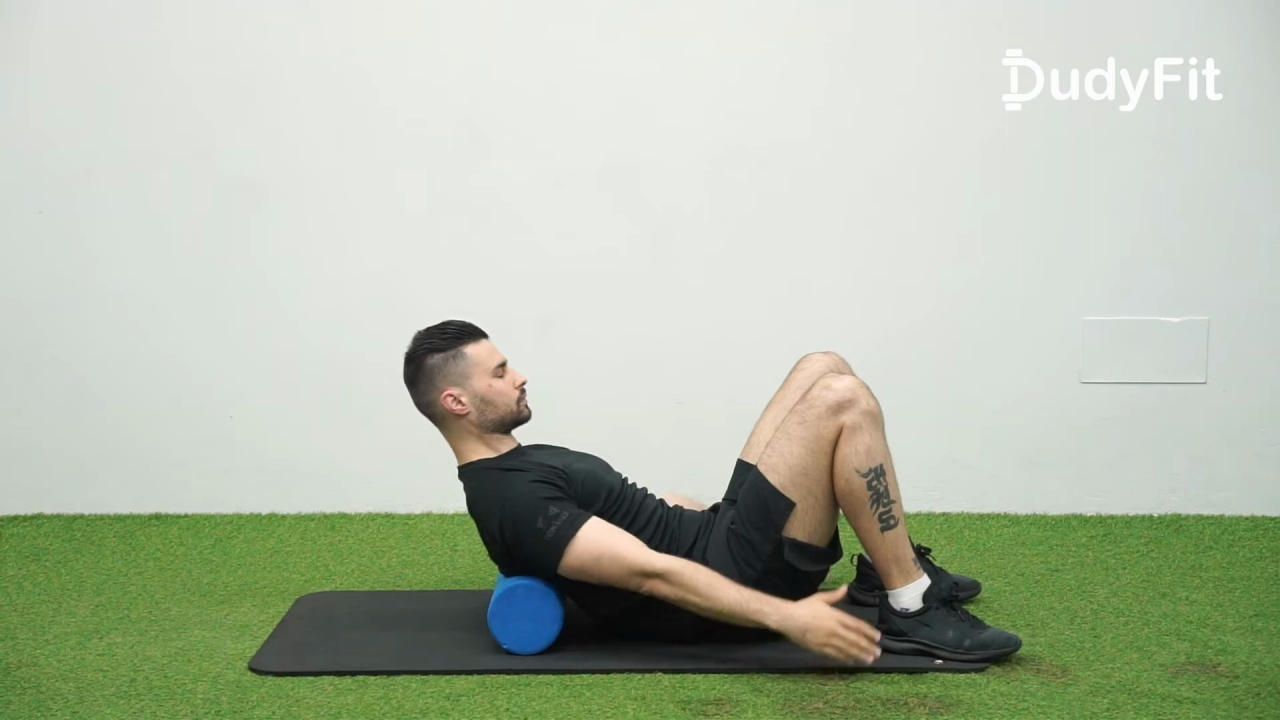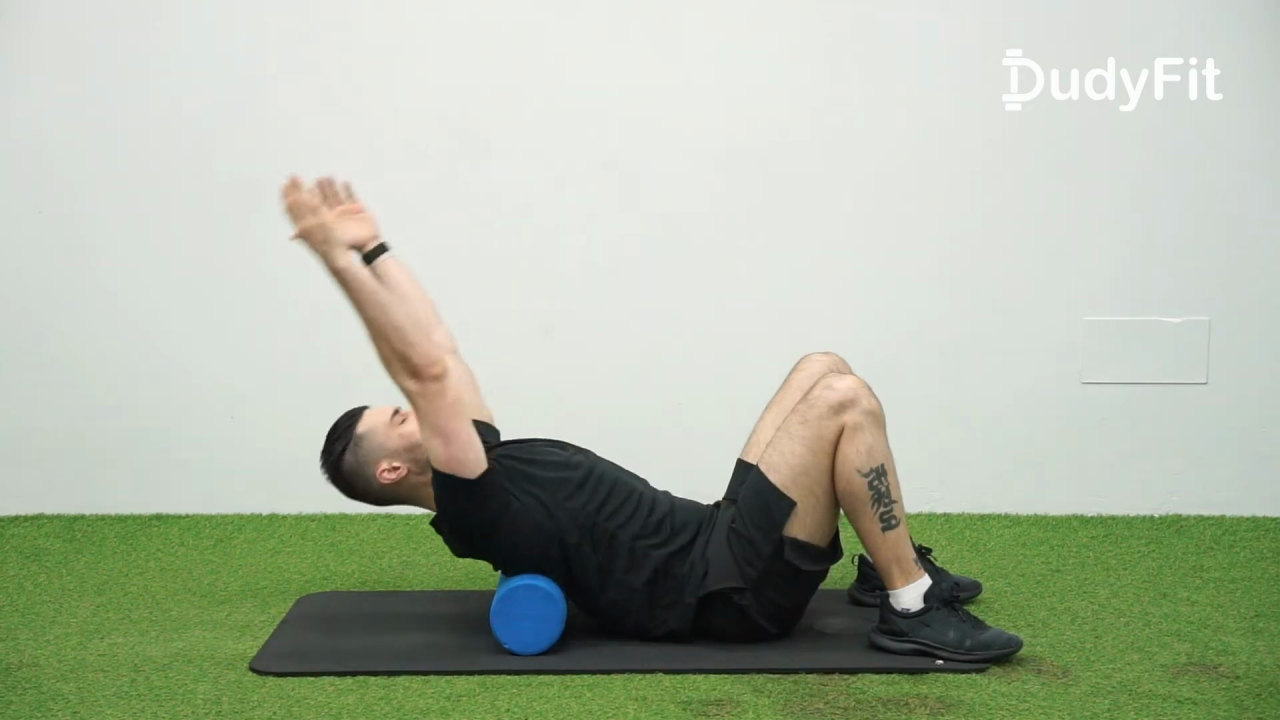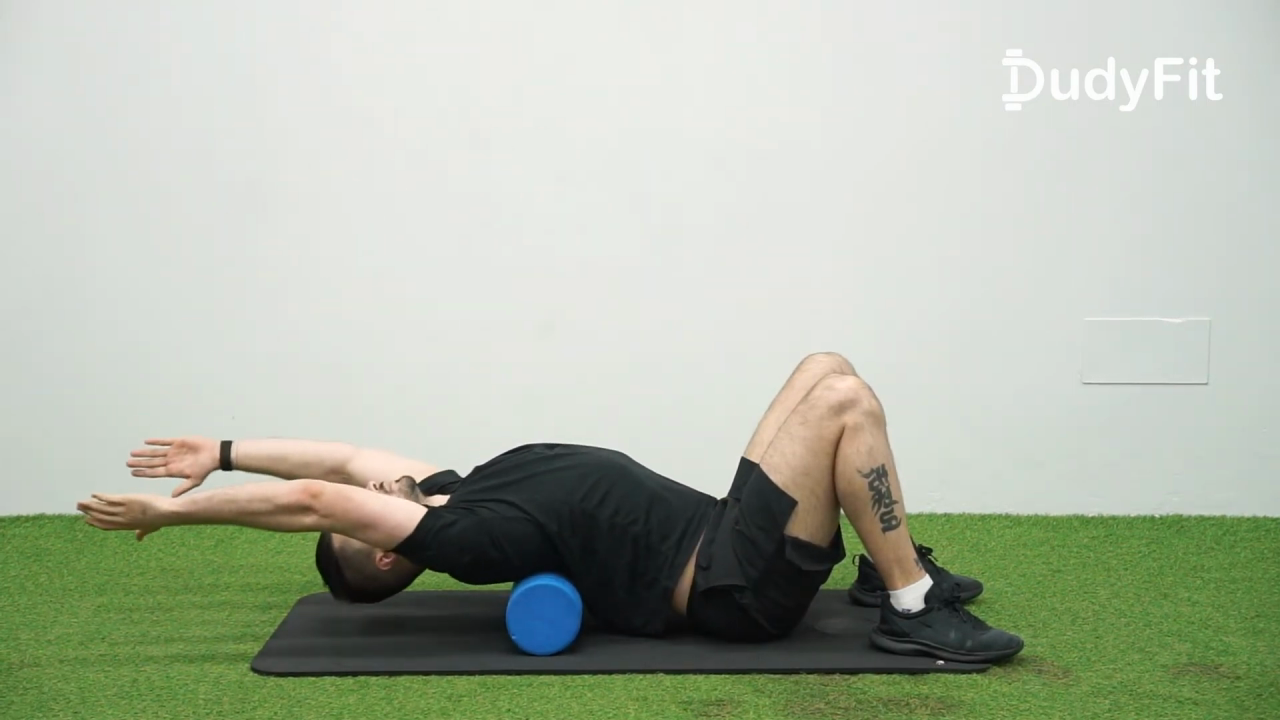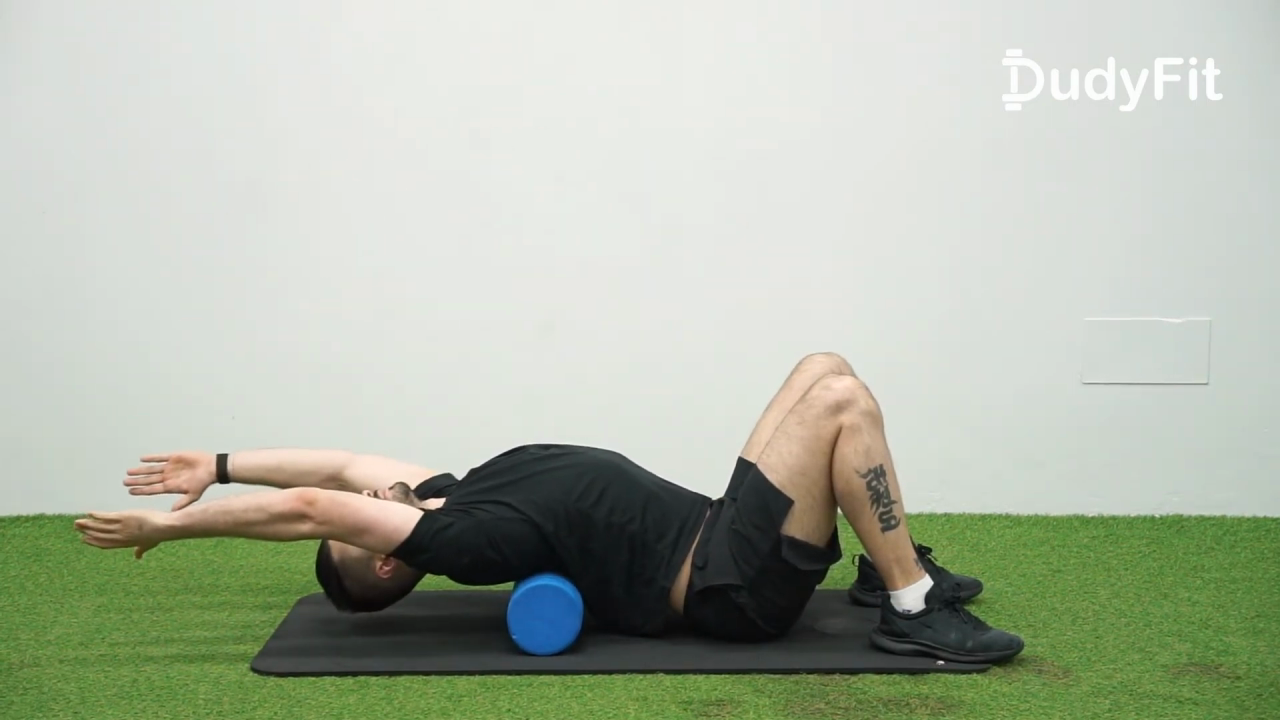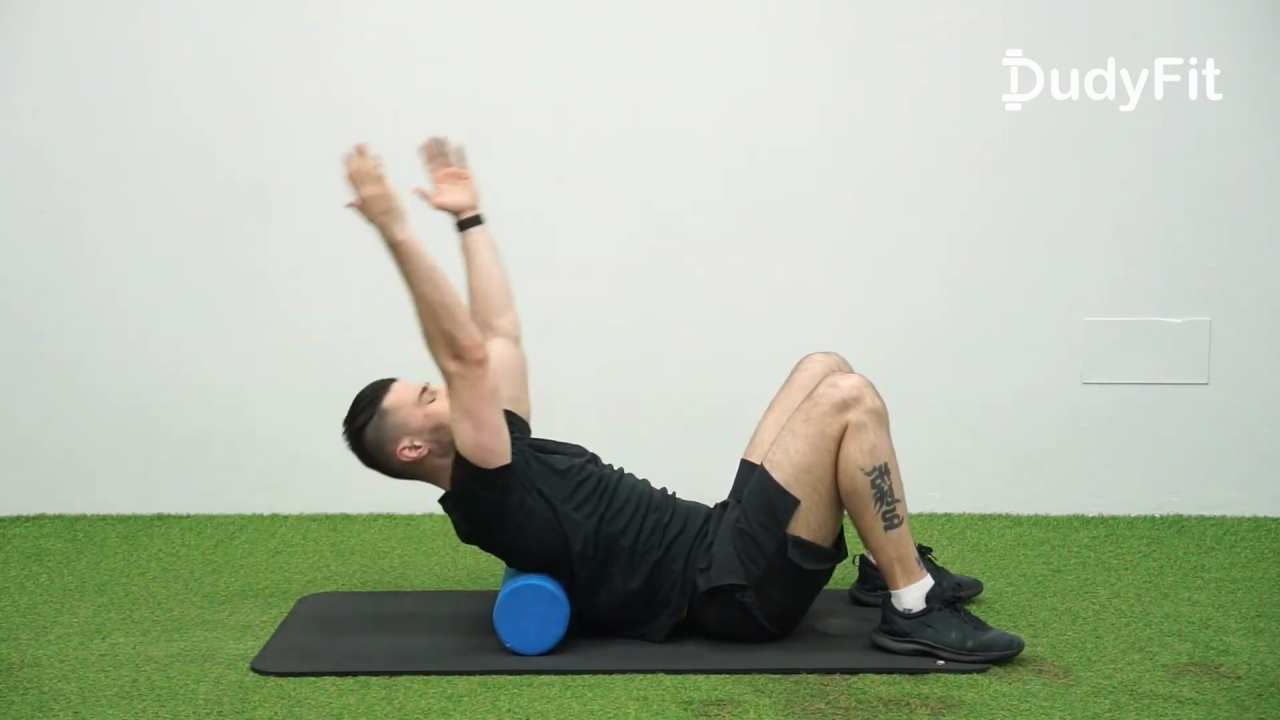
dt=1s
person 1, frame 1
left shoulder: (523, 467)
right shoulder: (511, 499)
right elbow: (650, 573)
right wrist: (785, 616)
left hip: (719, 540)
right hip: (738, 573)
left knee: (823, 370)
right knee: (844, 401)
left ankle: (891, 567)
right ankle: (912, 609)
person 1, frame 2
left shoulder: (479, 470)
right shoulder: (472, 507)
left elbow: (434, 357)
right elbow: (425, 372)
left wrist: (370, 251)
right wrist: (337, 260)
left hip: (711, 551)
right hip: (729, 591)
left knee: (823, 370)
right knee: (844, 401)
left ankle: (891, 571)
right ankle: (912, 612)
person 1, frame 3
left shoulder: (458, 494)
right shoulder: (465, 537)
left elbow: (342, 458)
right elbow: (318, 498)
left wrist: (220, 451)
right wrist: (168, 512)
left hip: (724, 540)
right hip: (735, 584)
left knee: (828, 370)
right knee: (845, 402)
left ankle: (893, 571)
right ankle: (911, 609)
person 1, frame 4
left shoulder: (453, 499)
right shoulder: (458, 541)
left elbow: (342, 465)
right elbow: (316, 505)
left wrist: (218, 465)
right wrist: (171, 523)
left hip: (720, 537)
right hip: (734, 582)
left knee: (827, 370)
right knee: (841, 402)
left ankle: (893, 569)
right ankle: (912, 609)
person 1, frame 5
left shoulder: (503, 466)
right shoulder: (489, 503)
left elbow: (498, 336)
right elbow: (468, 356)
left wrist: (467, 219)
right wrist: (395, 232)
left hip: (723, 553)
right hip: (735, 589)
left knee: (825, 371)
right knee: (848, 399)
left ankle: (889, 571)
right ankle: (915, 611)
